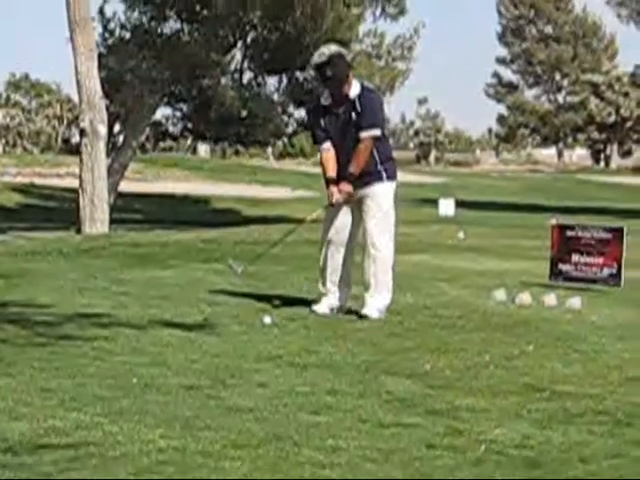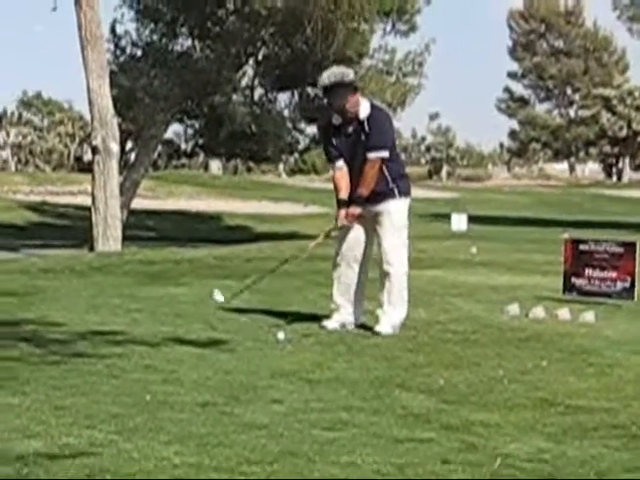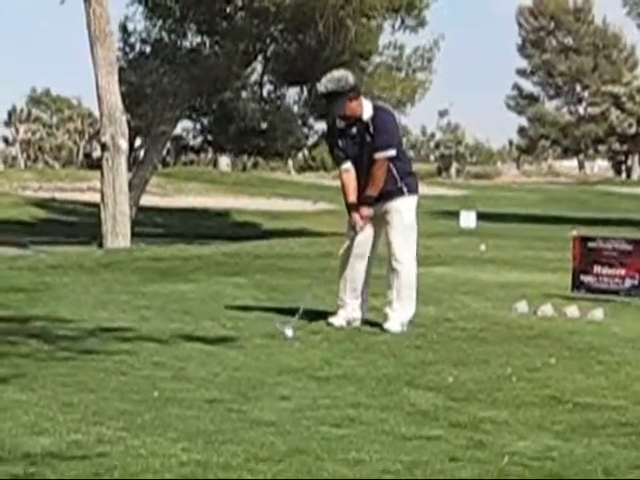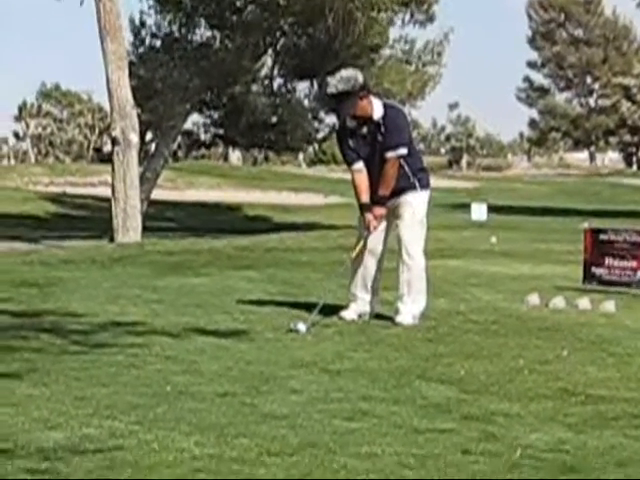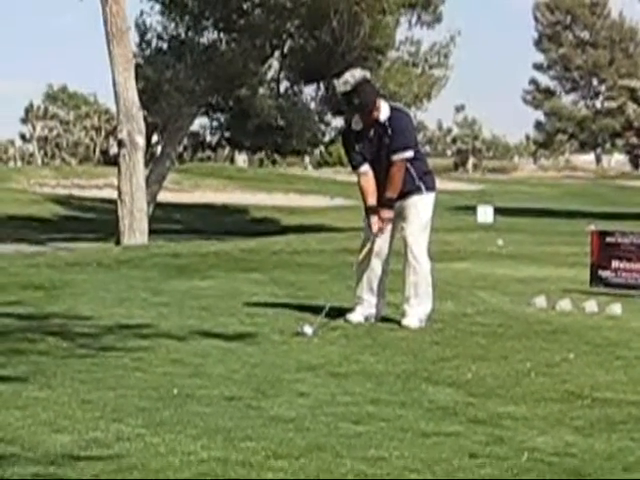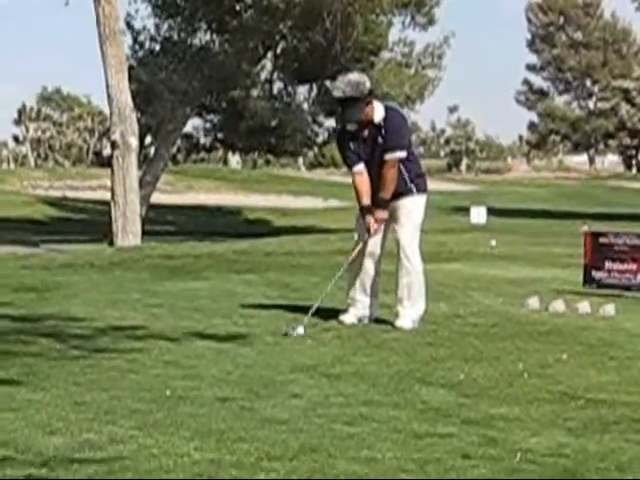
dt=0.7s
person 1, frame 1
left shoulder: (368, 98)
right shoulder: (318, 110)
left elbow: (367, 142)
right elbow: (326, 149)
left wrist: (348, 179)
right wrist: (331, 183)
left hip: (376, 180)
right hip: (343, 183)
left knee: (377, 240)
right knee: (334, 240)
left ankle: (377, 301)
right ankle: (333, 297)
person 1, frame 2
left shoulder: (377, 117)
right shoulder: (330, 127)
left elbow: (373, 163)
right elbow: (339, 167)
left wrist: (357, 201)
right wrist: (343, 204)
left hip: (390, 196)
right hip: (357, 201)
left knee: (392, 257)
right knee: (346, 256)
left ankle: (391, 317)
right ankle: (346, 313)
person 1, frame 3
left shoulder: (382, 117)
right shoulder: (336, 128)
left elbow: (381, 164)
right elbow: (346, 170)
left wrist: (368, 202)
right wrist: (353, 207)
left hip: (397, 194)
right hip: (364, 200)
left knee: (400, 255)
right knee: (355, 253)
left ankle: (399, 316)
right ankle: (351, 310)
person 1, frame 4
left shoulder: (392, 116)
right shoulder: (346, 129)
left elbow: (392, 163)
right elbow: (358, 170)
left wrist: (380, 202)
right wrist: (366, 207)
left hip: (410, 189)
right hip: (376, 195)
left knee: (410, 247)
right knee: (367, 247)
left ankle: (410, 308)
right ankle: (361, 304)
person 1, frame 5
left shoulder: (398, 118)
right shoulder: (350, 132)
left elbow: (398, 165)
right elbow: (364, 173)
left wrist: (388, 205)
right wrist: (372, 210)
left hip: (415, 191)
right hip: (381, 197)
left knee: (415, 248)
right knee: (372, 248)
left ankle: (417, 311)
right ankle: (368, 306)
person 1, frame 6
left shoulder: (393, 119)
right shoulder: (345, 130)
left elbow: (391, 166)
right elbow: (359, 172)
left wrist: (381, 207)
right wrist: (367, 210)
left hip: (408, 193)
right hip: (373, 197)
left knee: (408, 248)
right knee: (366, 248)
left ankle: (410, 312)
right ankle: (360, 307)
